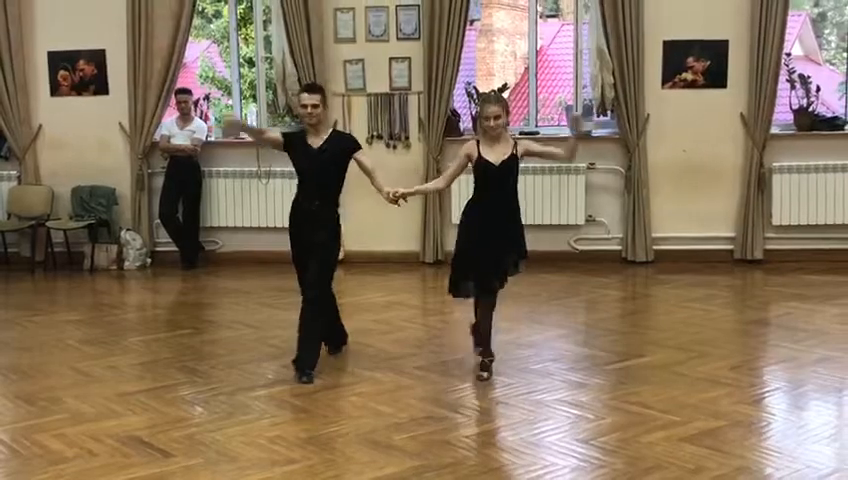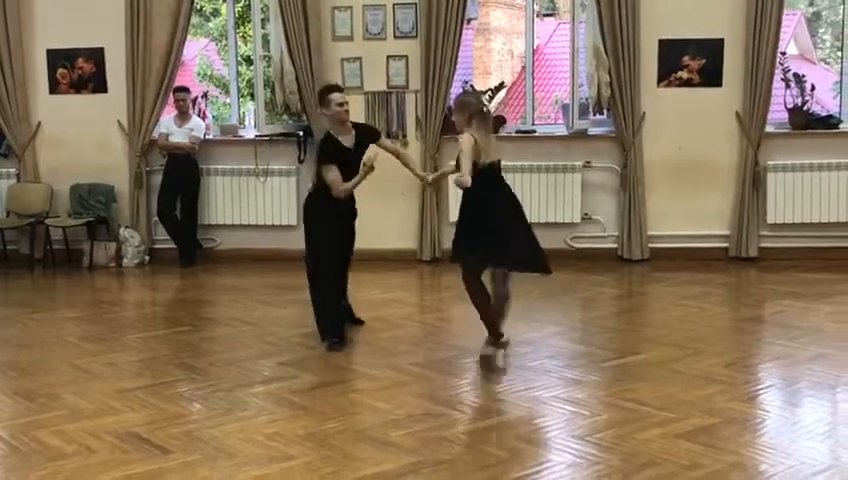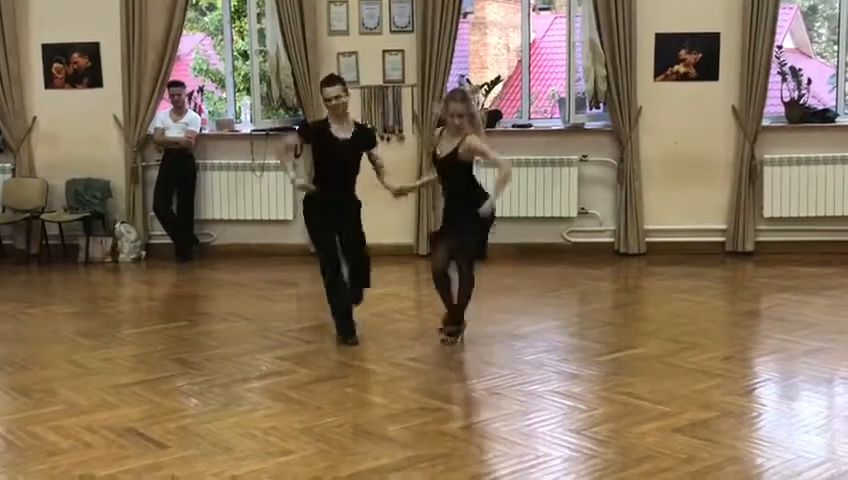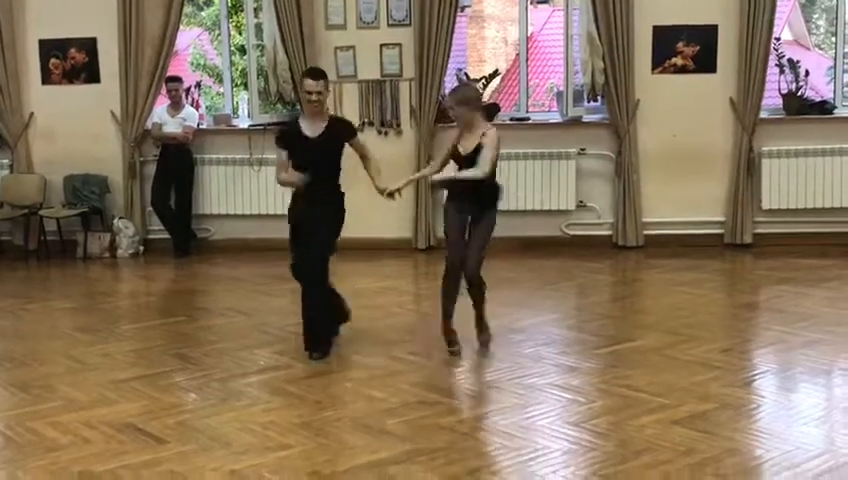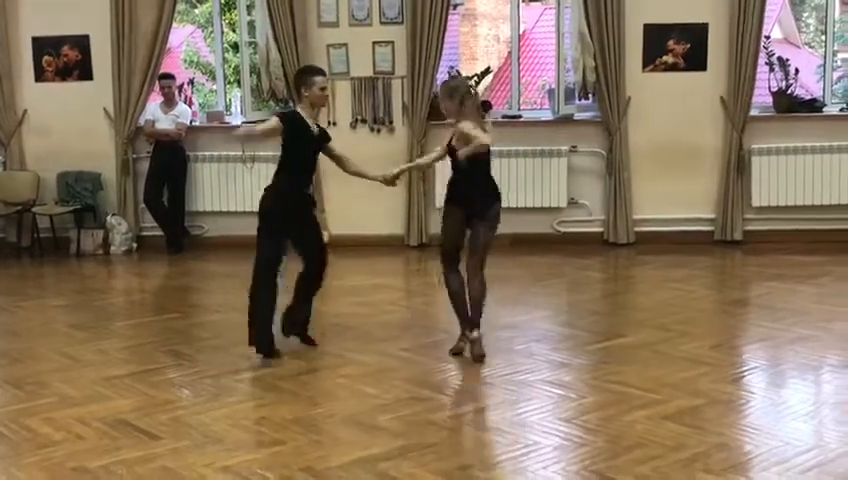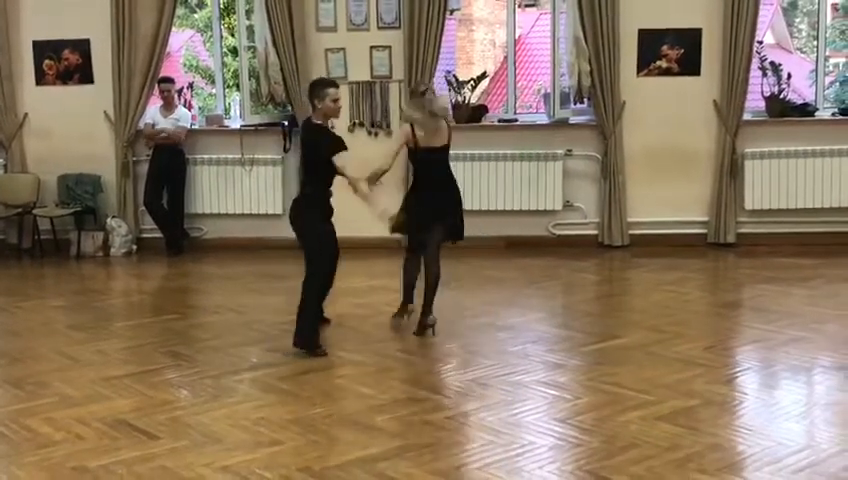
dt=0.7s
person 1, frame 1
left shoulder: (343, 141)
right shoulder: (294, 140)
left elbow: (370, 170)
right elbow: (262, 135)
left wrist: (385, 191)
right wrist: (239, 124)
left hip: (326, 220)
right hip: (299, 218)
left knee: (315, 289)
right knee: (311, 287)
left ankle: (305, 361)
right ankle: (335, 337)
person 1, frame 2
left shoulder: (363, 132)
right shoulder: (327, 146)
left elbow: (396, 151)
right elbow: (339, 191)
left wrist: (420, 175)
right wrist: (363, 173)
left hip: (346, 208)
right hip: (321, 211)
left knee: (340, 262)
right knee: (322, 267)
left ankle: (343, 312)
right ankle: (332, 332)
person 1, frame 3
left shoulder: (363, 133)
right shoulder: (316, 130)
left elbow: (378, 164)
right elbow: (286, 146)
left wrist: (387, 182)
right wrist: (293, 175)
left hip: (347, 204)
right hip: (319, 206)
left knee: (358, 260)
right knee: (330, 265)
left ankle: (349, 302)
right ankle: (345, 326)
person 1, frame 4
left shoulder: (340, 126)
right shoulder: (289, 131)
left elbow: (365, 155)
right elbow: (281, 174)
left wrist: (378, 182)
right wrist: (290, 176)
left hip: (329, 204)
right hip: (302, 206)
left knee: (312, 266)
right knee: (303, 268)
left ankle: (318, 338)
right ankle: (335, 312)
person 1, frame 5
left shoulder: (317, 131)
right shoulder: (291, 120)
left elbow: (343, 162)
right elbow: (263, 129)
left wrist: (377, 177)
right wrist: (249, 130)
left hip: (301, 203)
right hip: (279, 202)
left knee: (315, 262)
right knee: (267, 268)
left ankle: (295, 322)
right ankle: (262, 338)
person 1, frame 6
left shoulder: (311, 128)
right shoulder: (327, 137)
right elbow: (347, 173)
left hip: (317, 207)
right hip: (312, 210)
left knee: (325, 260)
right knee: (322, 264)
left ankle: (312, 312)
right ankle: (306, 336)
person 2, frame 1
left shoulder: (519, 146)
right shoulder: (472, 148)
left elbow: (565, 155)
right elbow: (442, 182)
left wrist: (577, 130)
right wrist: (408, 191)
left hip: (506, 223)
right hip: (478, 222)
left knee: (491, 285)
right knee: (483, 286)
left ankle: (482, 340)
right ankle: (485, 353)
person 2, frame 2
left shoulder: (468, 140)
right shoulder: (489, 138)
left elbow: (465, 181)
left wrist: (451, 176)
right wrist: (440, 174)
left hip: (479, 214)
right hip: (505, 211)
left knee: (471, 276)
right knee: (500, 277)
left ankle: (495, 336)
right ankle: (494, 337)
person 2, frame 3
left shoulder: (471, 141)
right shoulder: (440, 135)
left elbow: (505, 168)
left wrist: (491, 201)
right wrist: (412, 187)
left hip: (472, 209)
right hip: (455, 207)
left knee: (452, 266)
right knee: (439, 266)
left ankle: (455, 319)
right ankle: (454, 318)
person 2, frame 4
left shoulder: (489, 134)
right shoulder: (461, 135)
left elbow: (483, 171)
right elbow: (438, 165)
left wrist: (452, 175)
right wrist: (405, 183)
left hip: (484, 204)
right hip: (458, 202)
left knee: (471, 267)
right knee: (453, 265)
left ankle: (481, 323)
right ankle: (447, 326)
person 2, frame 5
left shoulder: (464, 128)
right shoulder: (475, 125)
left elbow: (483, 141)
right elbow: (438, 154)
left wrist: (465, 153)
right wrist: (406, 167)
left hip: (461, 200)
right hip: (487, 202)
left knee: (450, 263)
right knee: (475, 268)
left ankle: (469, 329)
right ankle: (471, 329)
person 2, frame 6
left shoulder: (408, 128)
right shoulder: (444, 119)
left elbow: (386, 166)
left wrist: (366, 182)
left hip: (423, 195)
right hip: (446, 192)
left knee: (414, 250)
right knee: (432, 254)
left ankle: (406, 304)
right ankle: (426, 314)
person 3, frame 1
left shoulder: (200, 125)
right shoulder: (168, 123)
left elbow: (194, 151)
right elbow: (162, 146)
left wrist: (172, 148)
right wrist: (183, 147)
left hip: (190, 169)
right hip: (173, 169)
left knee: (190, 214)
right knee: (165, 212)
left ankle: (190, 254)
right ankle: (190, 247)
person 3, frame 2
left shoulder: (198, 123)
right shoulder: (166, 121)
left elbow: (192, 149)
right elbow: (160, 144)
left wrist: (170, 146)
right wrist: (181, 145)
left hip: (189, 167)
right hip: (171, 166)
left knee: (188, 211)
right knee: (163, 210)
left ankle: (188, 252)
right ankle: (189, 245)
person 3, frame 3
left shoulder: (193, 117)
right shoulder: (162, 116)
left elbow: (188, 143)
right elbow: (156, 139)
left wrist: (167, 141)
right wrist: (178, 139)
left hip: (185, 161)
right hip: (168, 161)
left knee: (185, 206)
right knee: (160, 205)
left ankle: (184, 247)
right ankle: (185, 240)
person 3, frame 4
left shoulder: (191, 112)
right shoulder: (159, 111)
left elbow: (186, 138)
right elbow: (154, 134)
left wrist: (164, 137)
right wrist: (175, 135)
left hip: (182, 157)
right hip: (165, 156)
left knee: (183, 201)
right knee: (158, 200)
left ankle: (182, 242)
right ankle: (184, 235)
person 3, frame 5
left shoulder: (184, 109)
right shoulder: (152, 107)
left elbow: (178, 135)
right elbow: (147, 131)
left wrist: (157, 134)
right wrist: (168, 132)
left hip: (175, 154)
right hip: (158, 153)
left knee: (176, 198)
right knee: (150, 197)
left ankle: (175, 238)
right ankle: (176, 231)
person 3, frame 6
left shoulder: (183, 113)
right shoulder: (152, 111)
left elbow: (178, 138)
right elbow: (146, 134)
left wrist: (157, 138)
right wrist: (163, 131)
left hip: (175, 157)
right hip: (158, 157)
left knee: (175, 200)
right knee: (150, 200)
left ankle: (174, 241)
right ankle: (176, 234)
